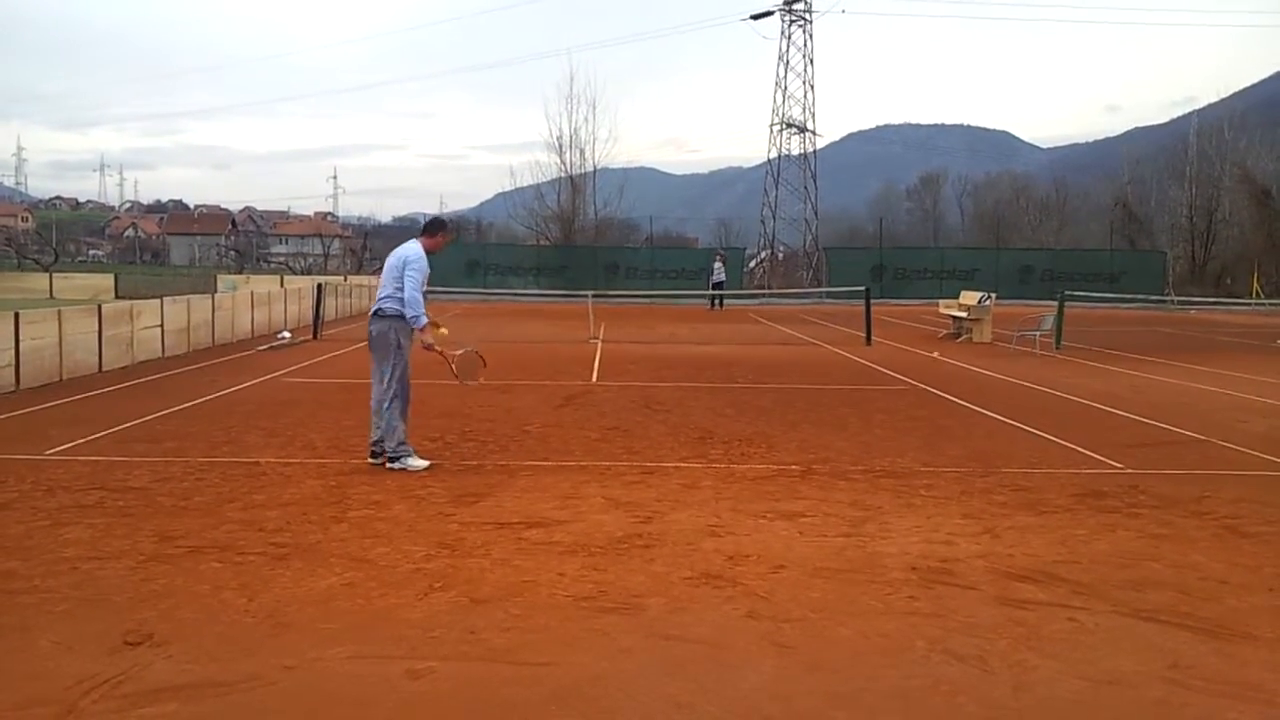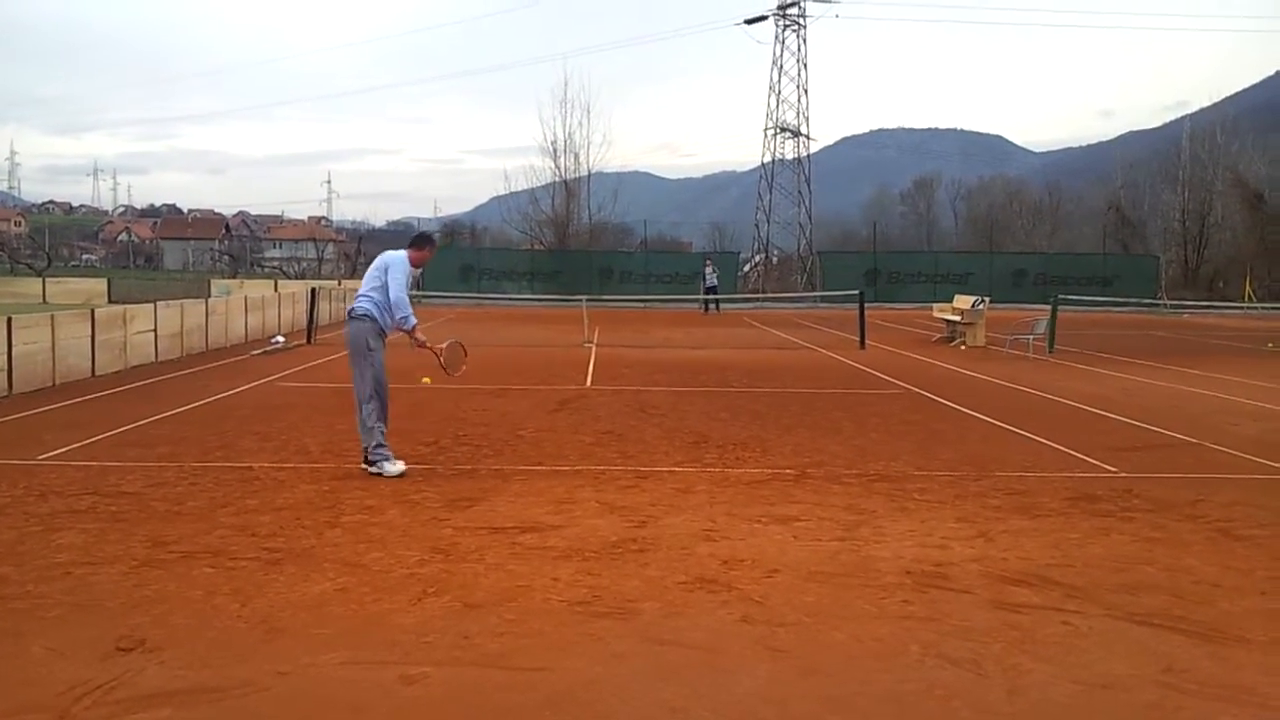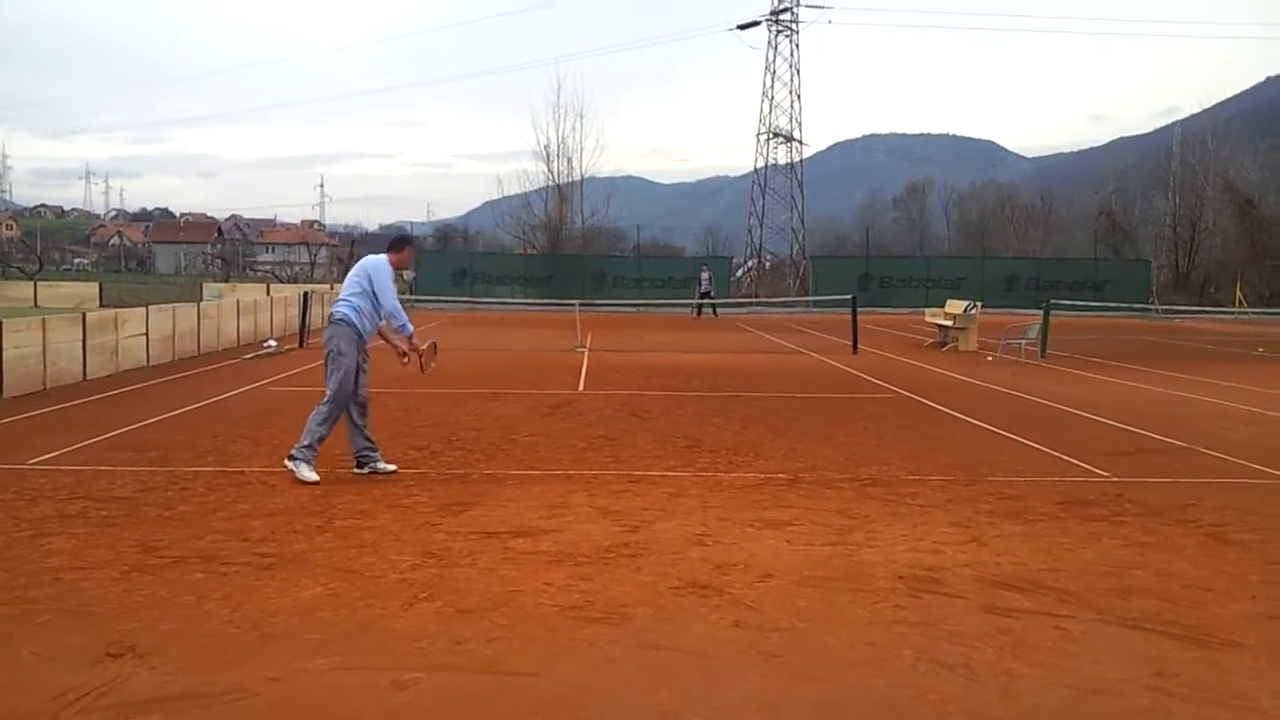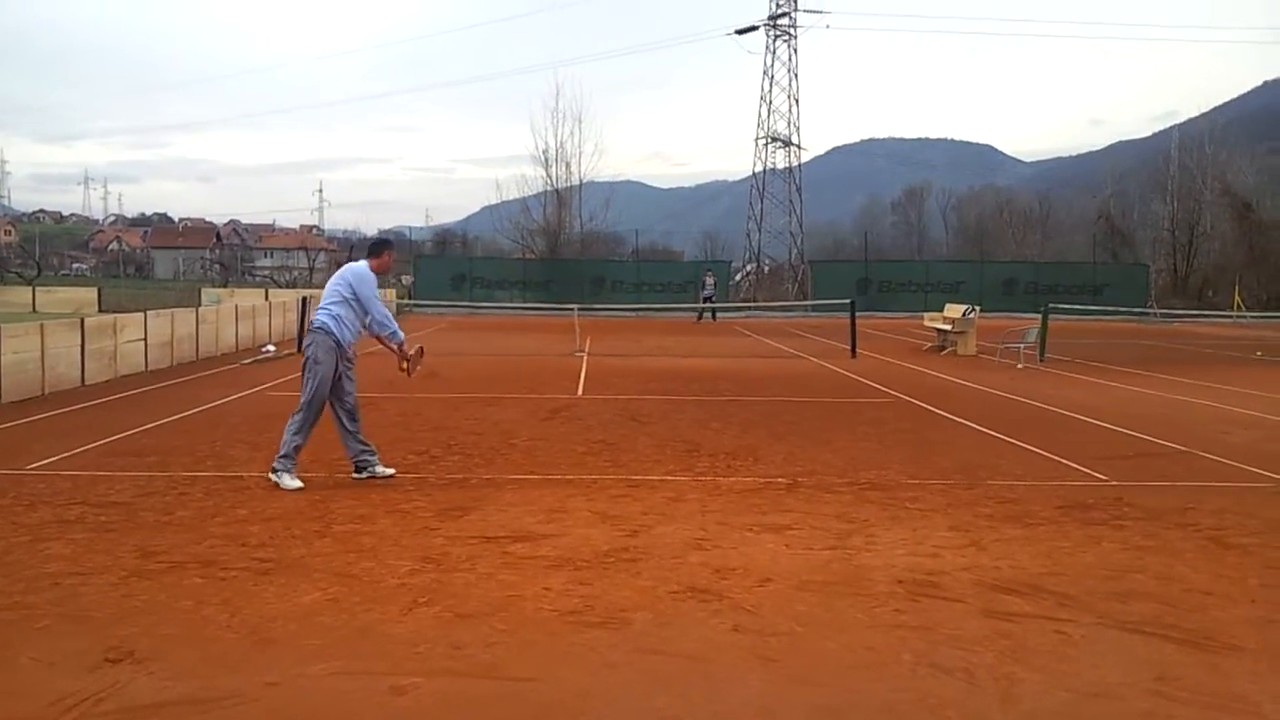
dt=0.3s
person 1, frame 1
left shoulder: (405, 250)
right shoulder: (417, 255)
right elbow: (411, 296)
left wrist: (423, 321)
right wrist: (423, 330)
left hip: (382, 322)
right hip: (392, 325)
left knee: (385, 390)
right knee: (395, 391)
left ankle: (380, 448)
right ankle: (398, 454)
person 1, frame 2
left shoulder: (396, 260)
right shoulder: (399, 259)
right elbow: (398, 299)
left wrist: (407, 330)
right wrist: (414, 330)
left hip: (367, 328)
right hip: (365, 327)
left knee: (369, 395)
right knee: (374, 394)
left ankle: (373, 454)
right ankle: (379, 457)
person 1, frame 3
left shoulder: (381, 269)
right shoulder: (378, 264)
left elbow: (378, 317)
right elbow: (391, 307)
left wrist: (396, 343)
right wrist: (409, 335)
left hip: (355, 338)
right hip: (343, 333)
left knee: (358, 401)
right knee: (335, 399)
left ankle: (366, 458)
right ankle: (300, 456)
person 1, frame 4
left shoulder: (362, 275)
right shoulder: (359, 272)
left elbow: (372, 323)
right elbow: (380, 314)
left wrist: (392, 348)
right wrist: (400, 342)
left hip: (339, 347)
right hip: (323, 342)
left knee: (348, 408)
right knee: (310, 407)
left ankle: (365, 463)
right ankle: (282, 467)
